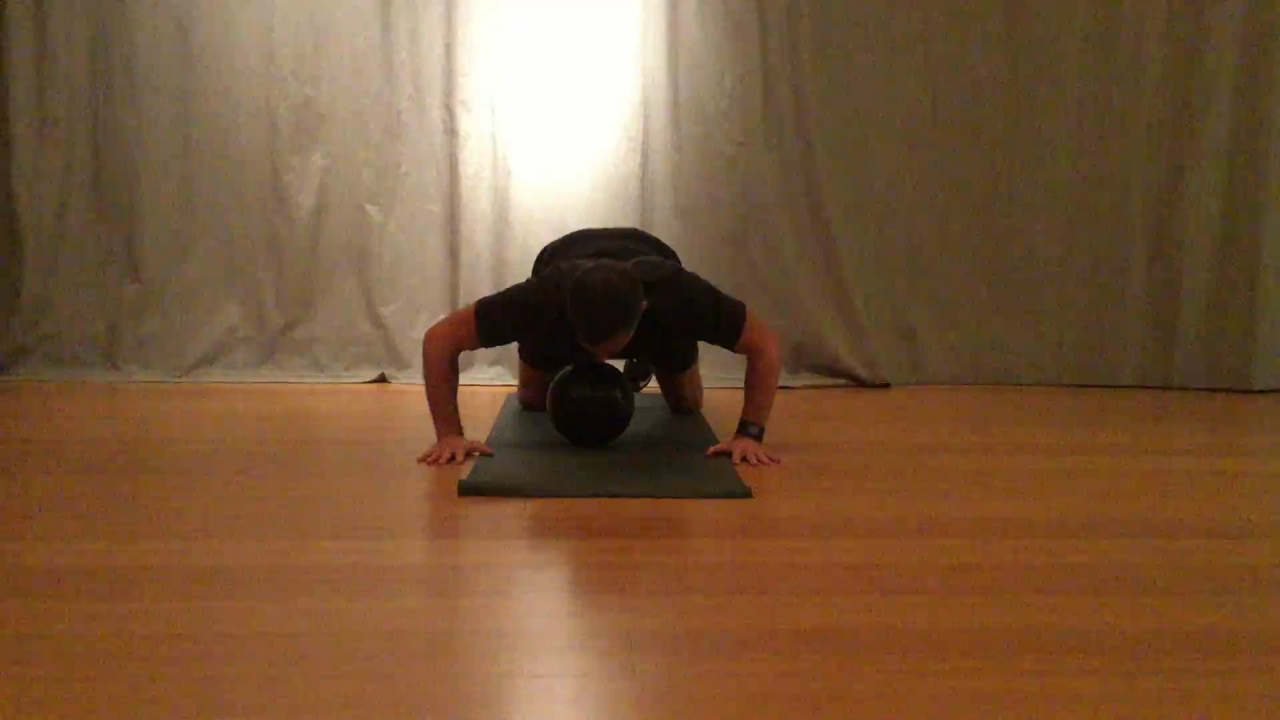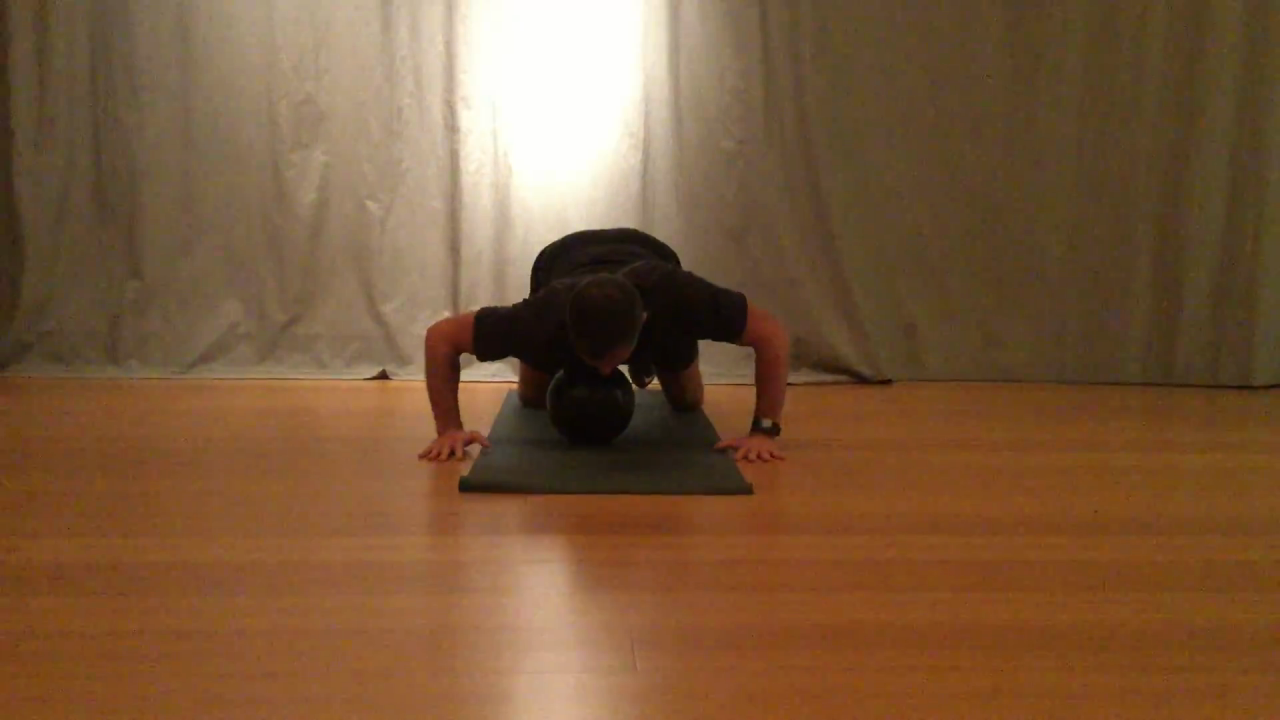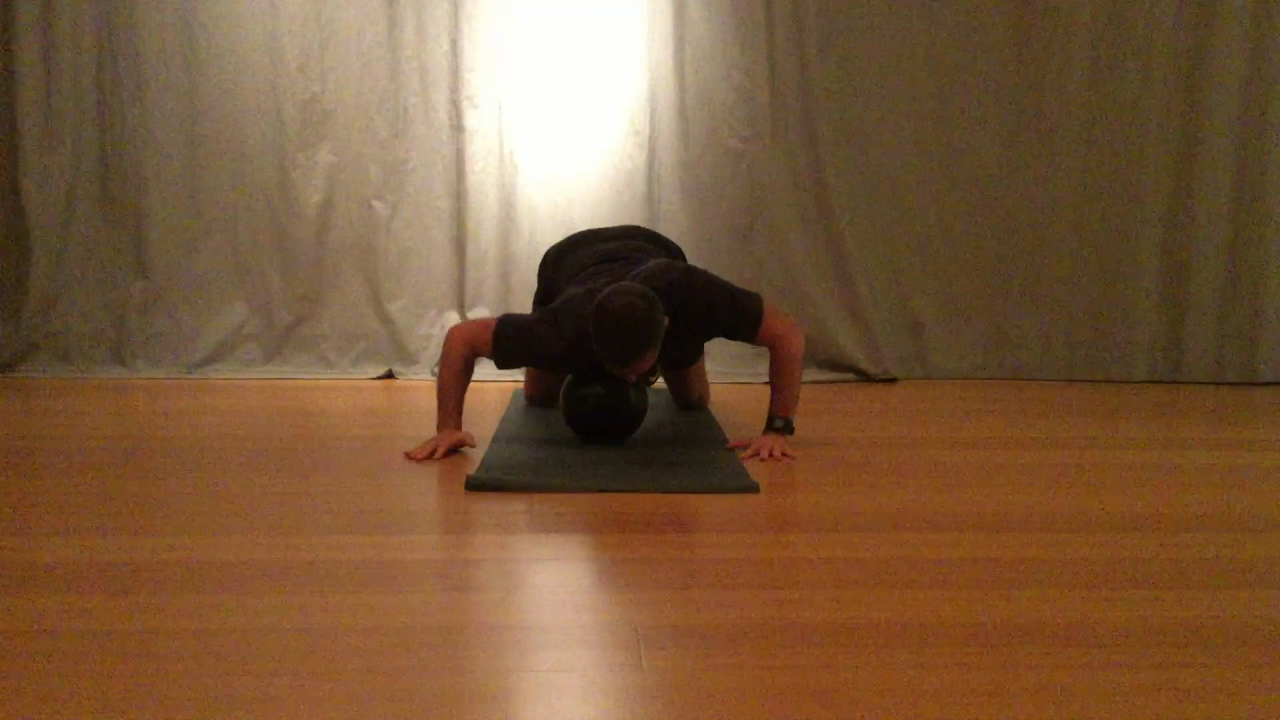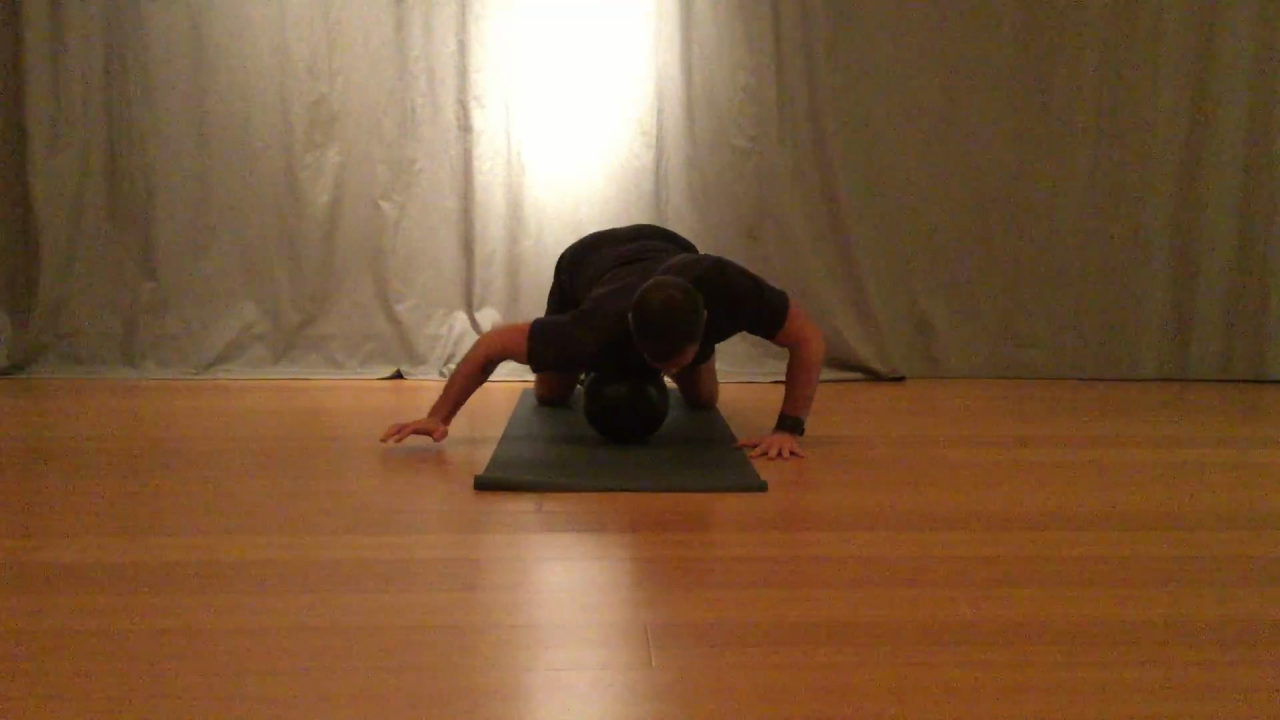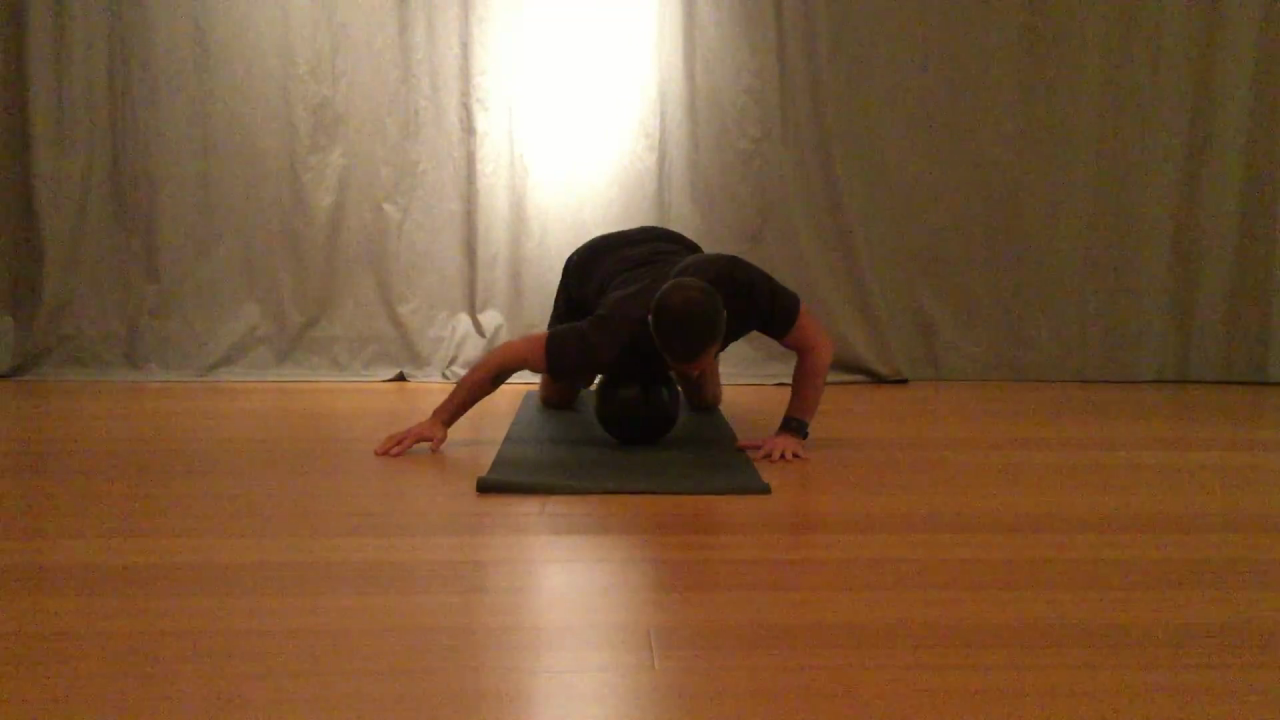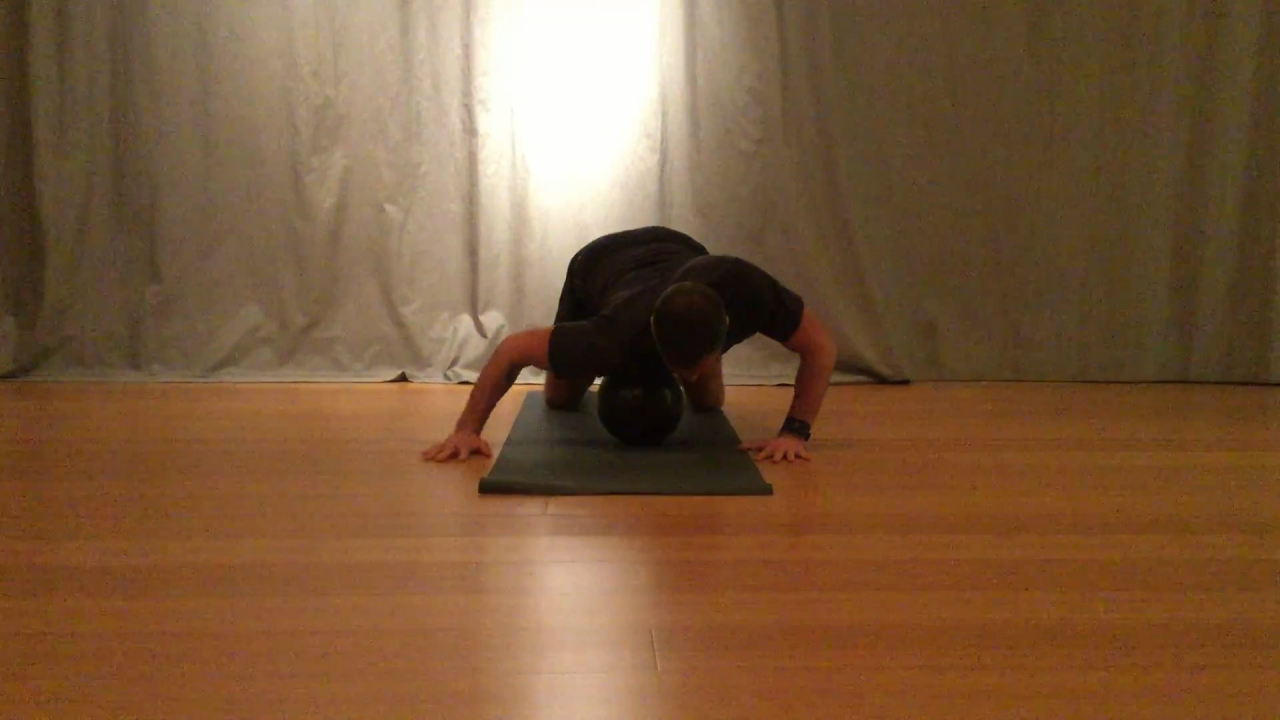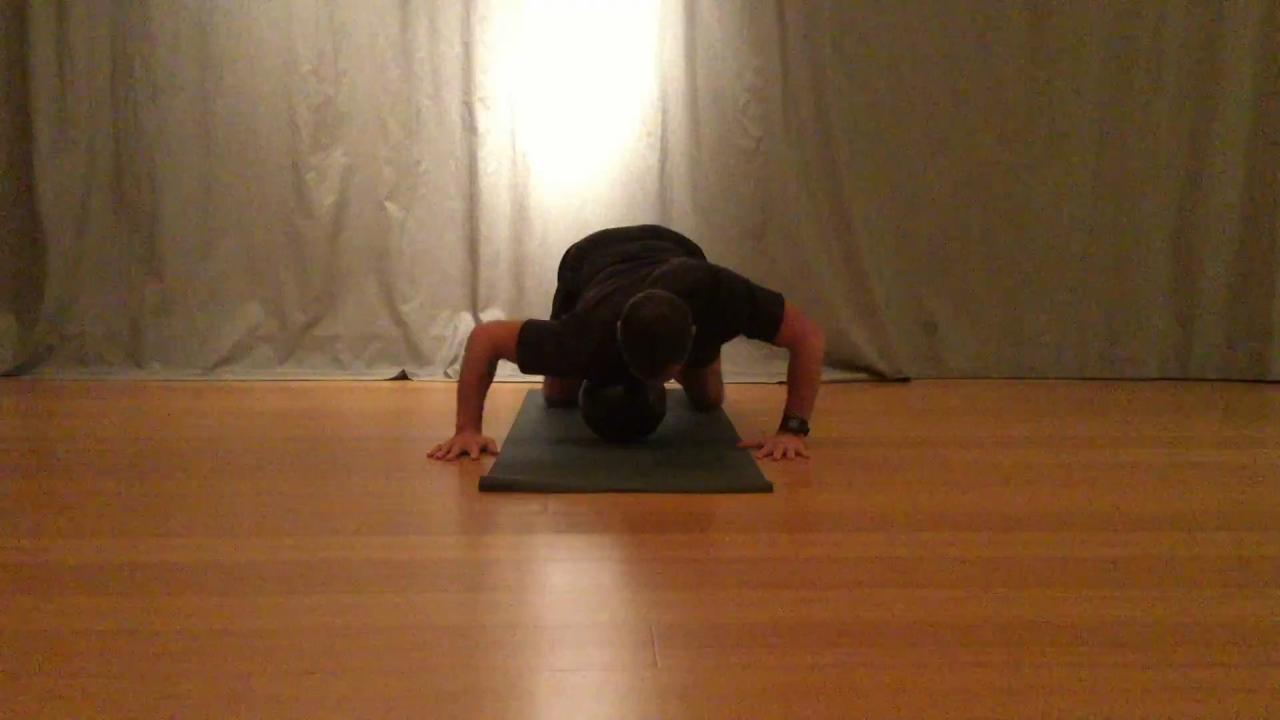
dt=0.5s
person 1, frame 1
left shoulder: (676, 292)
right shoulder: (543, 297)
left elbow: (765, 346)
right elbow: (439, 339)
left wrist: (750, 432)
right wrist: (448, 433)
left hip: (652, 283)
left knee: (687, 402)
right knee: (533, 399)
left ankle: (645, 363)
person 1, frame 2
left shoulder: (674, 295)
right shoulder: (545, 318)
left elbow: (773, 336)
right elbow: (440, 336)
left wrist: (764, 429)
right wrist: (448, 427)
left hip: (646, 258)
left knee: (688, 400)
right knee: (532, 396)
left ankle: (647, 363)
person 1, frame 3
left shoulder: (690, 294)
right shoulder: (564, 329)
left elbow: (788, 337)
right elbow: (460, 338)
left wrist: (777, 428)
right wrist: (448, 426)
left hip: (653, 253)
right hip: (568, 261)
left knee: (694, 399)
right knee: (539, 396)
left ankle: (661, 369)
right ankle: (568, 362)
person 1, frame 4
left shoulder: (723, 287)
right shoulder: (597, 327)
left elbow: (809, 341)
right elbow: (491, 343)
left wrist: (788, 427)
right wrist: (438, 416)
left hip: (667, 252)
right hip: (584, 264)
left knee: (703, 397)
right knee: (551, 394)
right ankle: (587, 365)
person 1, frame 5
left shoulder: (739, 285)
right shoulder: (617, 331)
left elbow: (817, 345)
right elbow: (507, 354)
left wrist: (793, 430)
right wrist: (438, 420)
left hip: (673, 253)
right hip: (593, 267)
left knee: (706, 400)
right knee: (556, 398)
right ankle: (592, 366)
person 1, frame 6
left shoulder: (742, 288)
right shoulder: (618, 335)
left elbow: (821, 347)
right elbow: (514, 347)
left wrist: (795, 431)
right wrist: (468, 427)
left hip: (677, 255)
right hip: (596, 266)
left knee: (709, 401)
right knee: (560, 398)
right ankle: (602, 365)
person 1, frame 7
left shoulder: (713, 293)
right shoulder: (588, 338)
left elbow: (809, 338)
right elbow: (483, 338)
left wrist: (793, 429)
right wrist: (467, 428)
left hip: (672, 253)
right hip: (588, 261)
left knee: (708, 398)
right knee: (558, 397)
